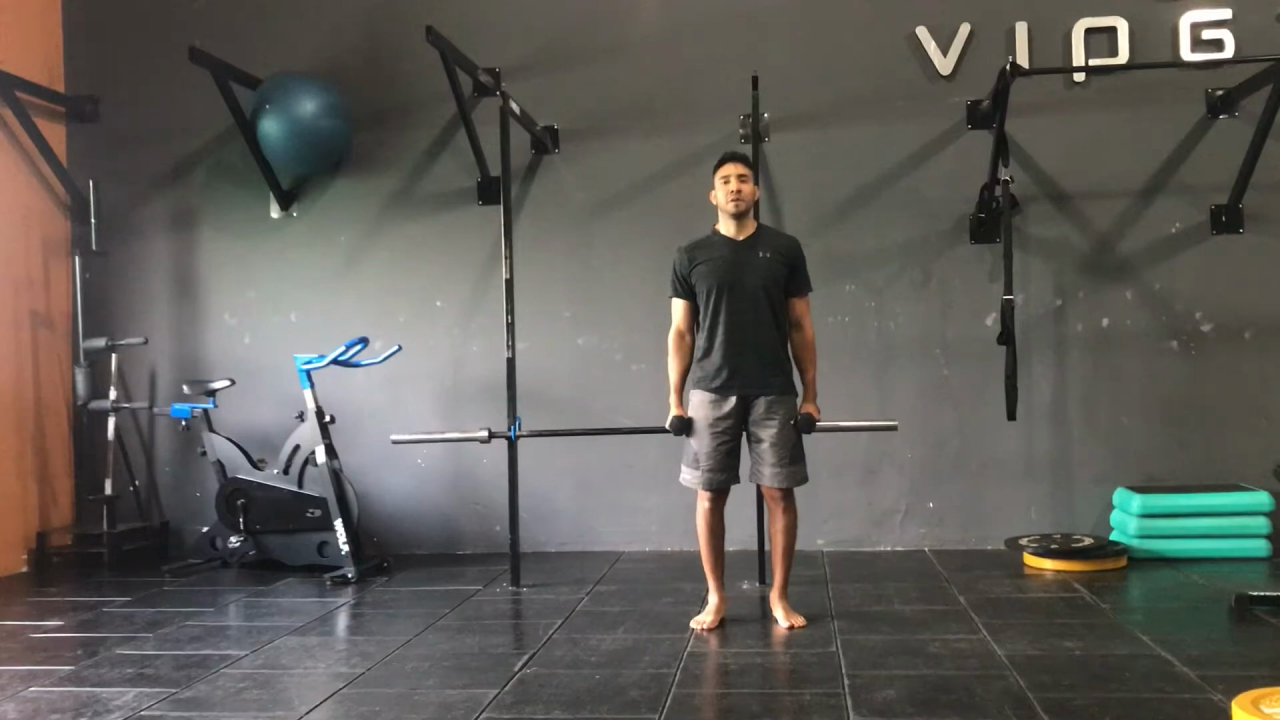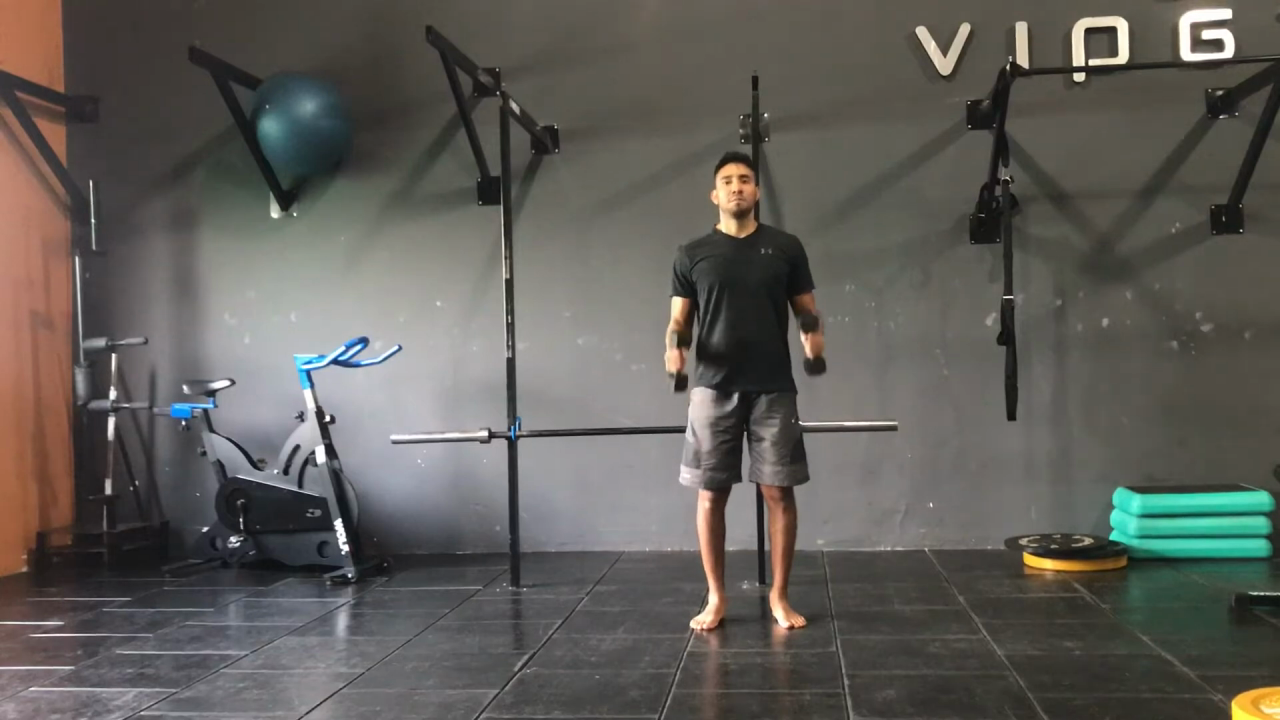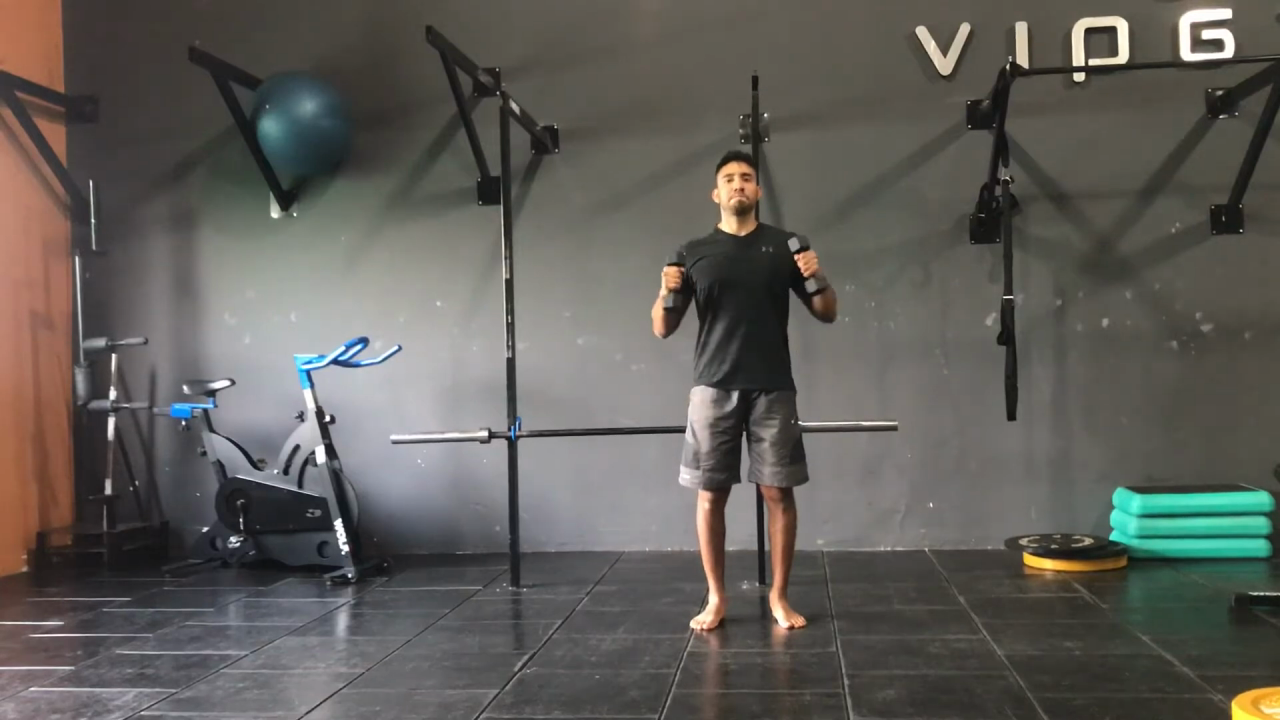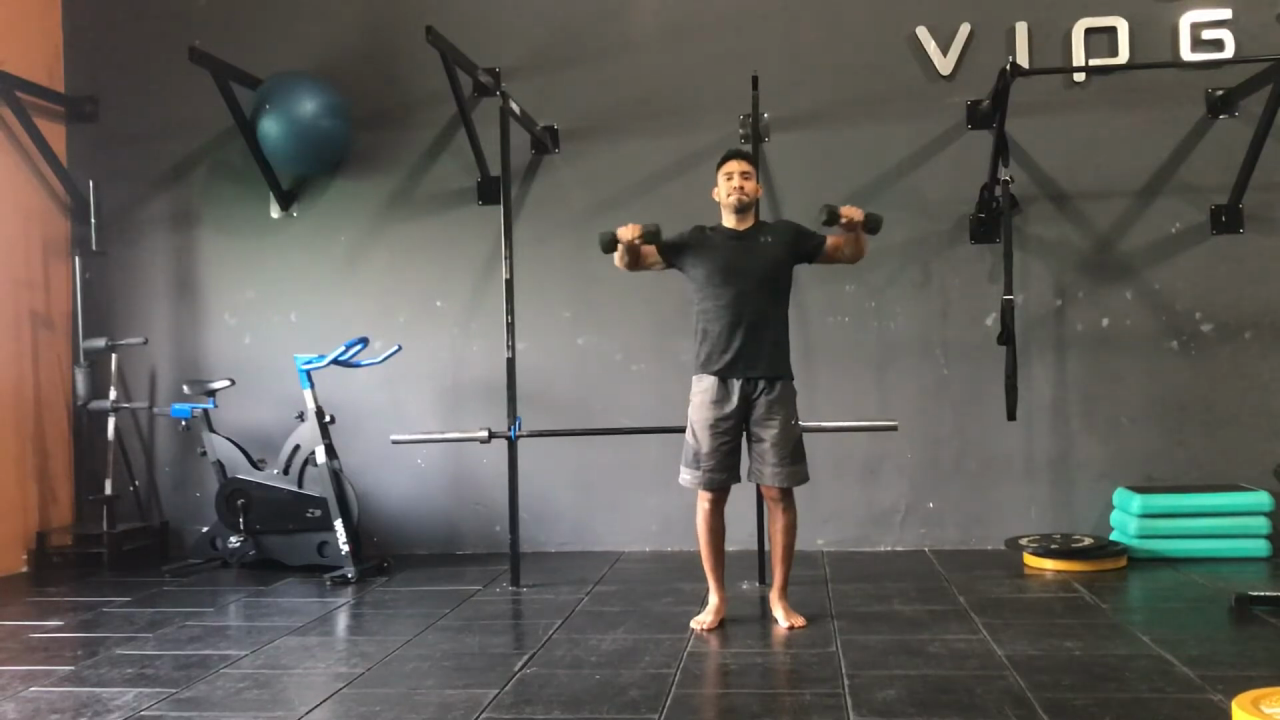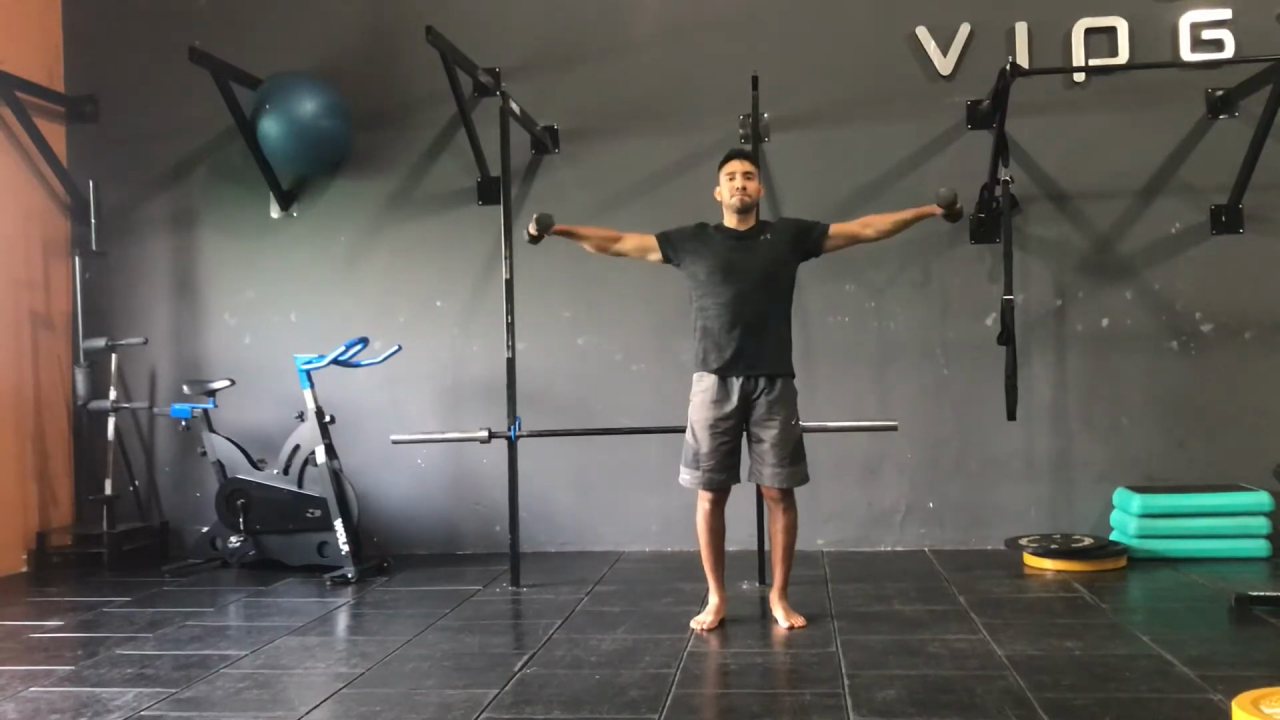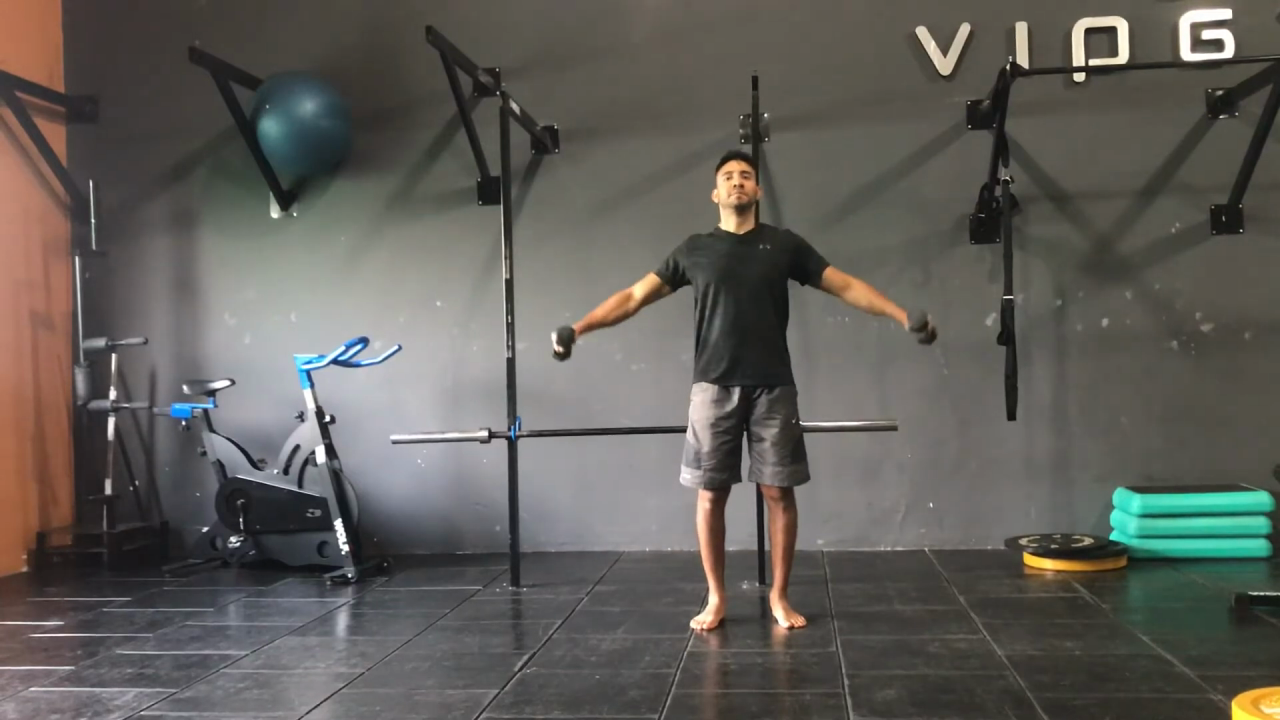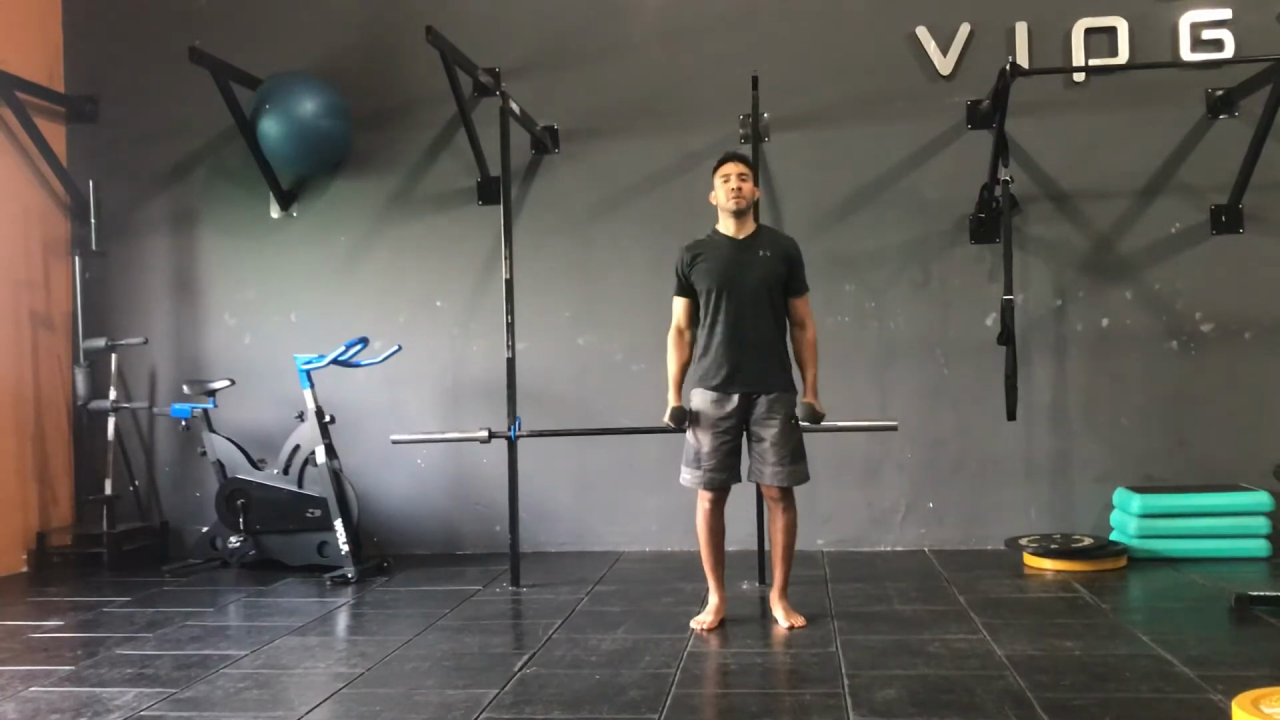
dt=0.7s
person 1, frame 1
left shoulder: (785, 249)
right shoulder: (691, 256)
left elbow: (801, 327)
right elbow: (681, 331)
left wrist: (810, 395)
right wrist: (675, 400)
left hip: (774, 394)
right hip: (711, 393)
left knee: (780, 493)
right knee: (710, 495)
left ankle: (780, 596)
right ankle: (715, 598)
person 1, frame 2
left shoulder: (786, 247)
right shoulder: (692, 254)
left elbow: (808, 311)
right elbow: (679, 321)
left wrist: (814, 338)
right wrist: (674, 348)
left hip: (773, 390)
right hip: (713, 390)
left knee: (780, 492)
right knee: (710, 494)
left ankle: (779, 595)
right ankle: (716, 597)
person 1, frame 3
left shoulder: (785, 245)
right shoulder: (693, 253)
left elbow: (826, 312)
right elbow: (662, 327)
left wrist: (816, 280)
right wrist: (666, 294)
left hip: (772, 388)
right hip: (714, 388)
left knee: (779, 492)
right knee: (710, 494)
left ankle: (779, 596)
right ankle: (716, 598)
person 1, frame 4
left shoulder: (784, 236)
right shoulder: (694, 242)
left elbow: (851, 254)
right elbow: (627, 262)
left wrist: (854, 226)
right wrist: (626, 242)
left hip: (772, 383)
right hip: (714, 383)
left knee: (779, 492)
right knee: (710, 493)
left ankle: (779, 595)
right ankle: (716, 598)
person 1, frame 5
left shoulder: (788, 235)
right shoulder: (692, 241)
left elbow: (864, 229)
right elbow: (620, 243)
left wrist: (928, 211)
right wrist: (560, 229)
left hip: (773, 383)
right hip: (715, 383)
left knee: (780, 492)
right knee: (710, 493)
left ankle: (780, 596)
right ankle: (716, 598)
person 1, frame 6
left shoulder: (784, 244)
right shoulder: (694, 250)
left elbow: (846, 285)
right elbow: (634, 296)
left wrist: (903, 315)
right wrist: (578, 327)
left hip: (774, 388)
right hip: (714, 388)
left knee: (780, 492)
right knee: (710, 494)
left ankle: (779, 595)
right ankle: (715, 597)
person 1, frame 7
left shoulder: (782, 248)
right shoulder: (694, 255)
left elbow: (802, 325)
right elbow: (681, 330)
left wrist: (810, 391)
right wrist: (675, 396)
left hip: (773, 392)
right hip: (712, 392)
left knee: (779, 493)
right knee: (710, 495)
left ankle: (779, 596)
right ankle: (715, 598)
